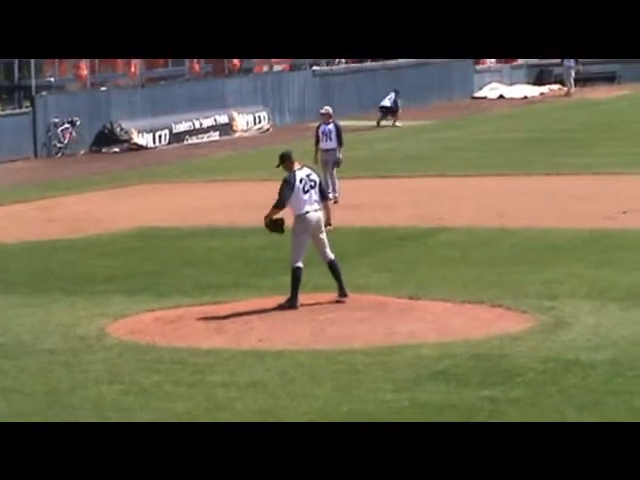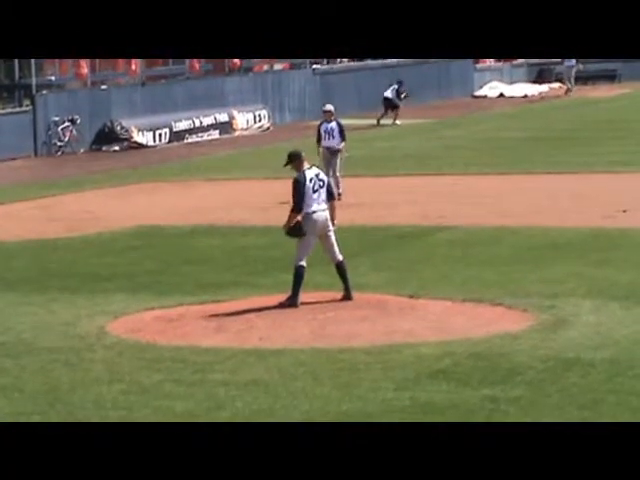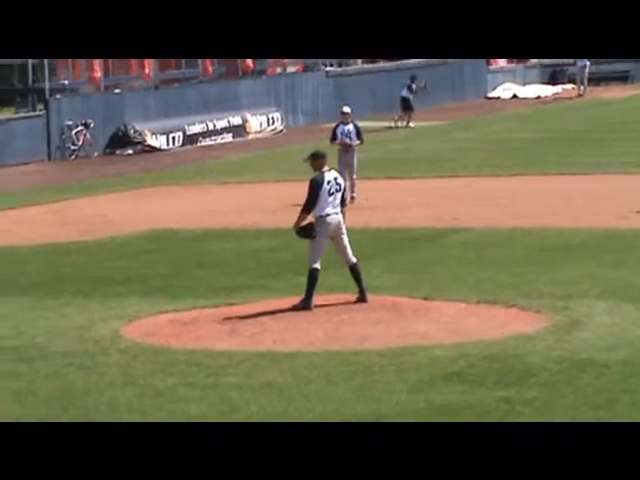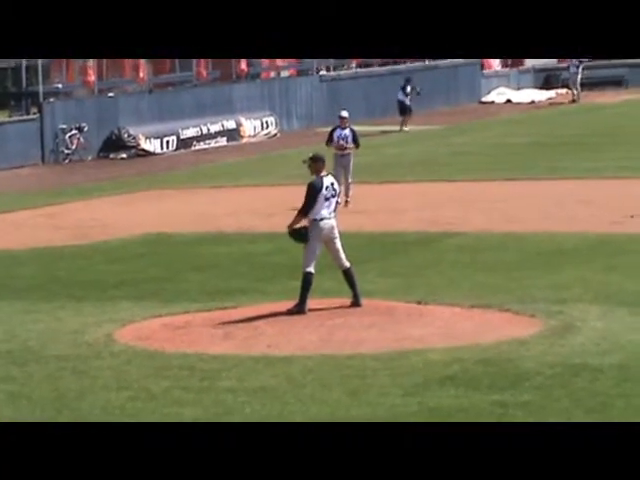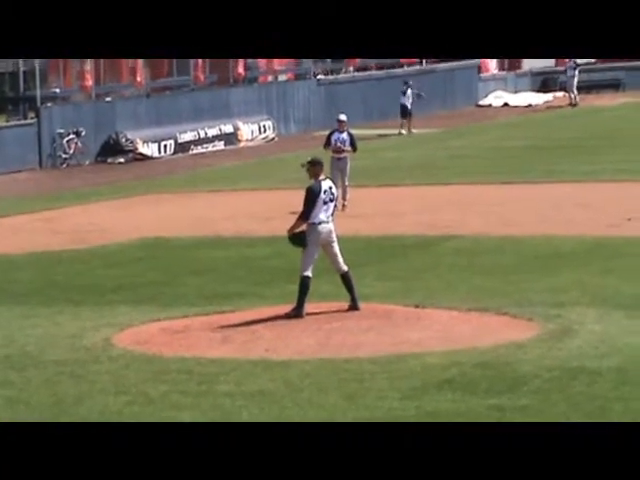
dt=0.3s
person 1, frame 1
left shoulder: (289, 179)
right shoulder: (313, 173)
left elbow: (281, 204)
right elbow: (325, 198)
left wrist: (269, 216)
right wrist: (328, 218)
left hip: (303, 219)
right hip: (318, 215)
left knee: (296, 260)
right knee: (327, 254)
left ankle: (293, 300)
right ankle: (342, 289)
person 1, frame 2
left shoulder: (299, 179)
right shoulder: (320, 173)
left elbow: (298, 207)
right elbow: (332, 198)
left wrist: (288, 224)
right wrist: (333, 219)
left hip: (311, 218)
right hip: (325, 216)
left knee: (300, 259)
right knee: (336, 255)
left ankle: (294, 298)
right ankle: (347, 291)
person 1, frame 3
left shoulder: (317, 180)
right shoulder: (338, 177)
left elbow: (308, 206)
left wrist: (297, 224)
left hip: (324, 221)
right hip: (338, 219)
left knee: (314, 262)
right knee: (349, 258)
left ankle: (308, 300)
right ankle: (362, 293)
person 1, frame 4
left shoulder: (315, 184)
right shoulder: (334, 181)
left elbow: (305, 210)
left wrist: (292, 225)
left hip: (318, 225)
right hip: (332, 223)
left knee: (309, 266)
right knee: (342, 262)
left ankle: (302, 305)
right ankle: (356, 297)
person 1, frame 5
left shoulder: (313, 188)
right shoulder: (332, 186)
left elbow: (306, 214)
left wrist: (292, 229)
left hip: (315, 229)
right hip: (329, 227)
left knee: (306, 270)
right knee: (340, 266)
left ankle: (299, 308)
right ankle: (354, 301)
